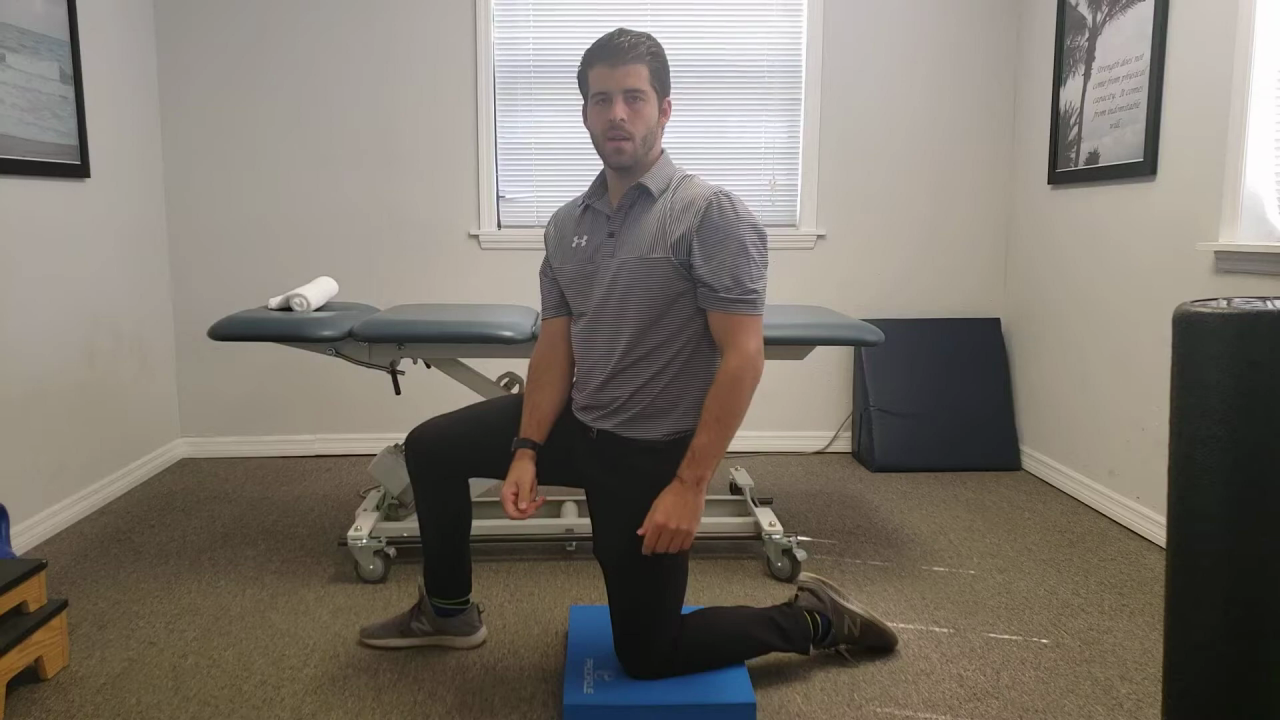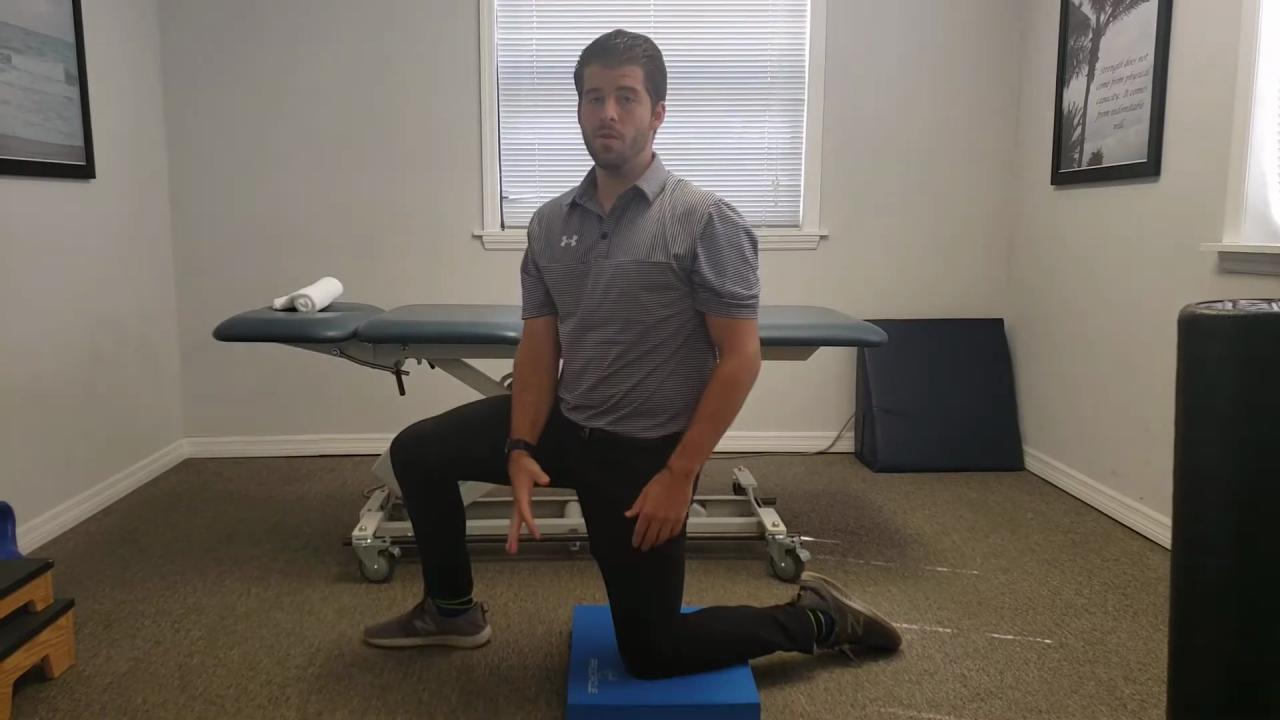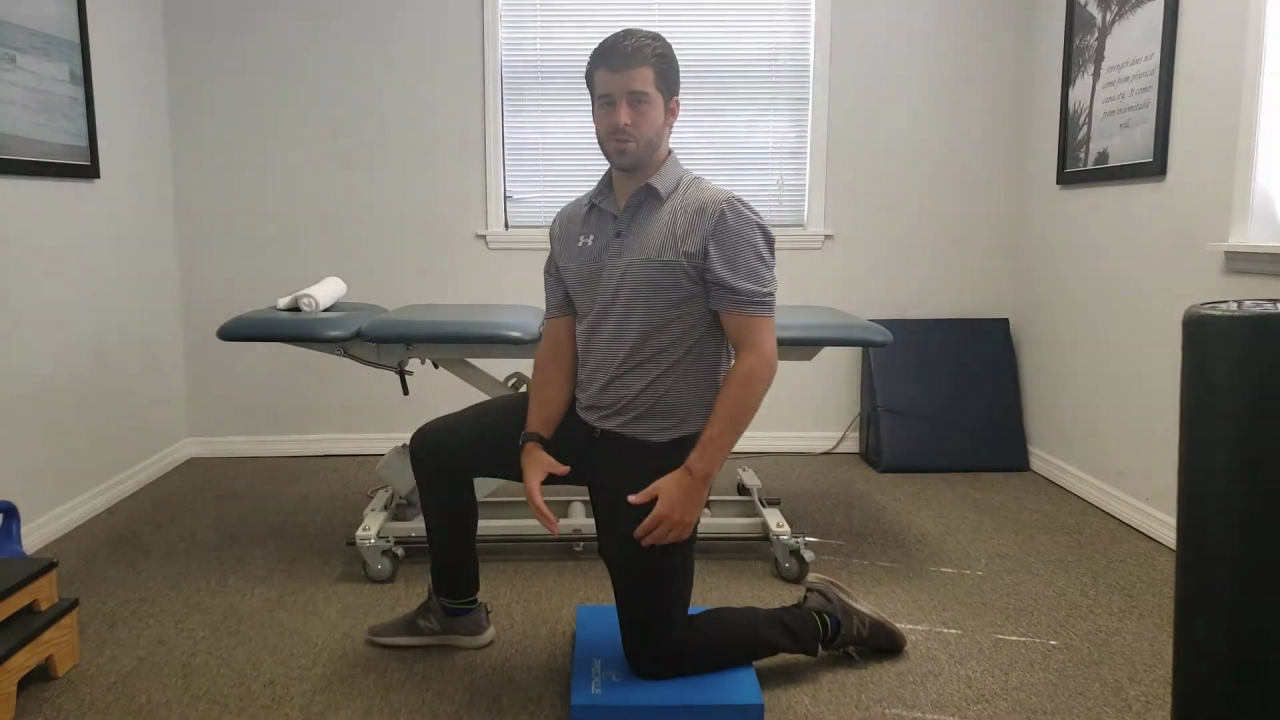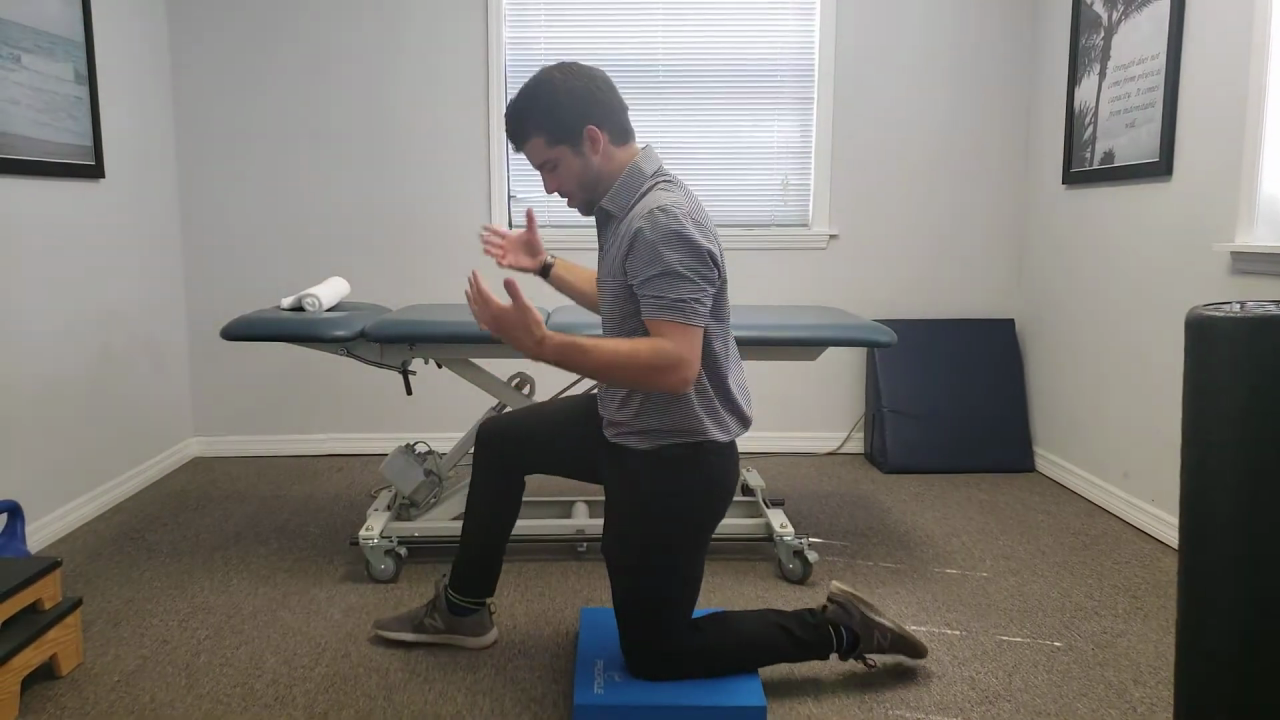
dt=1s
person 1, frame 1
left shoulder: (710, 214)
right shoulder: (566, 224)
left elbow: (742, 358)
right elbow: (555, 347)
left wrist: (689, 483)
right wrist: (527, 450)
left hip: (653, 451)
right hip: (580, 427)
left knee: (648, 655)
right knee: (432, 447)
left ankle: (814, 619)
right ankle: (449, 610)
person 1, frame 2
left shoulder: (704, 221)
right shoulder: (549, 222)
left elbow: (740, 358)
right elbow: (539, 347)
left wrist: (679, 474)
right wrist: (520, 451)
left hip: (646, 451)
right hip: (567, 425)
left knee: (651, 653)
right knee: (417, 450)
left ankle: (815, 617)
right ankle: (451, 610)
person 1, frame 3
left shoulder: (718, 218)
right shoulder: (572, 222)
left elbow: (757, 357)
right elbow: (559, 343)
left wrist: (695, 474)
right wrist: (535, 441)
left hip: (656, 453)
right hip: (583, 426)
left knee: (657, 653)
right knee: (437, 447)
left ankle: (820, 620)
right ankle: (457, 609)
person 1, frame 4
left shoulder: (662, 221)
right shoulder: (630, 206)
left elbow: (674, 364)
left wrist: (544, 345)
right wrist: (544, 266)
left hip: (678, 459)
right hip: (631, 430)
left knee: (655, 654)
right knee: (500, 439)
left ankle: (835, 628)
right ankle: (463, 609)
